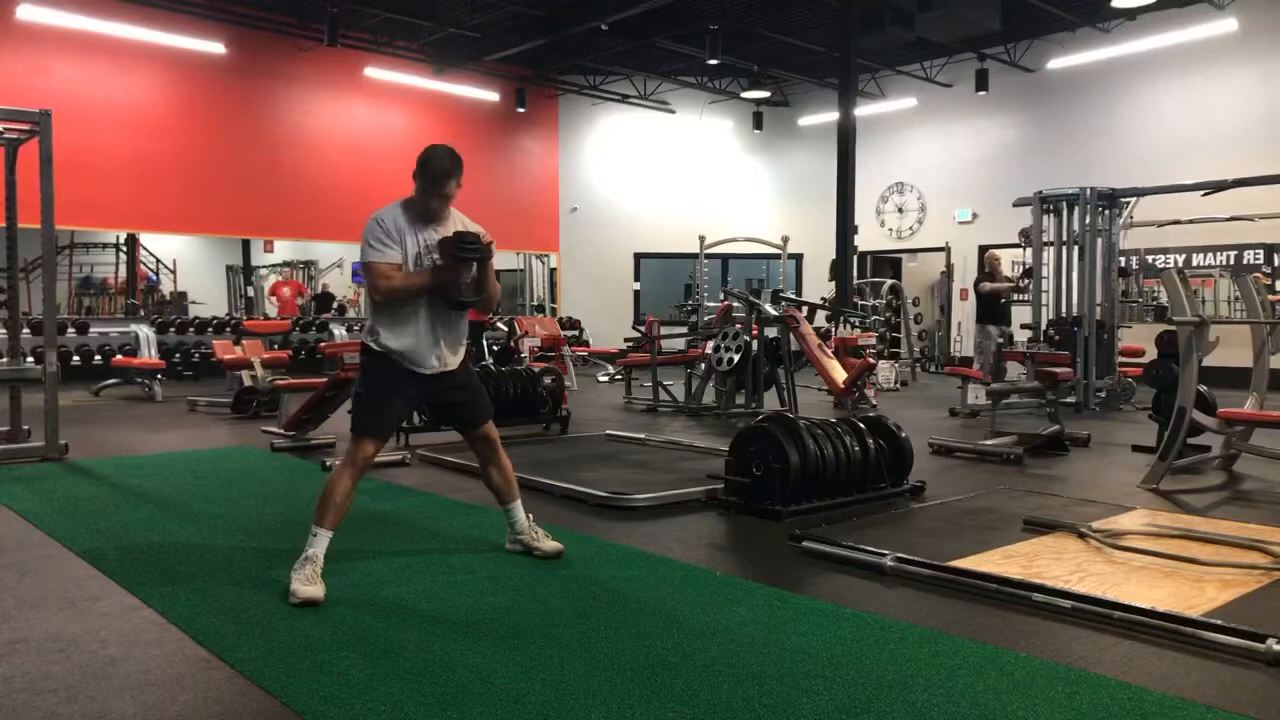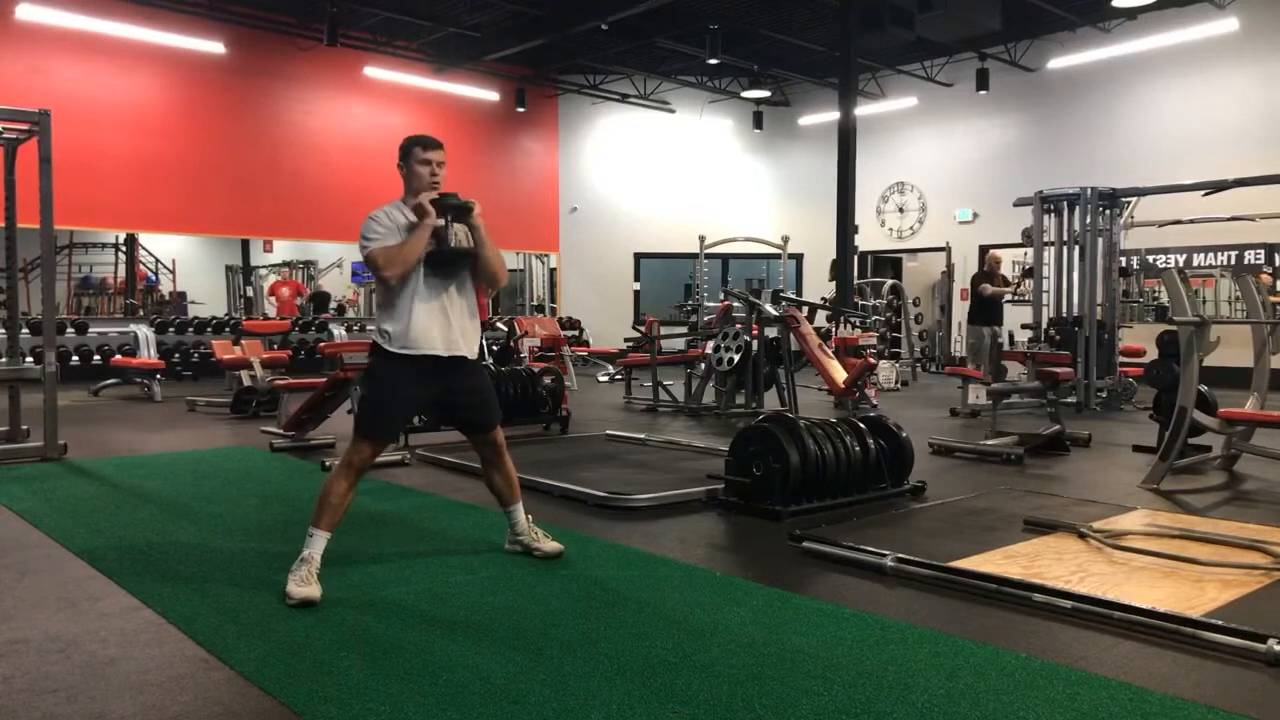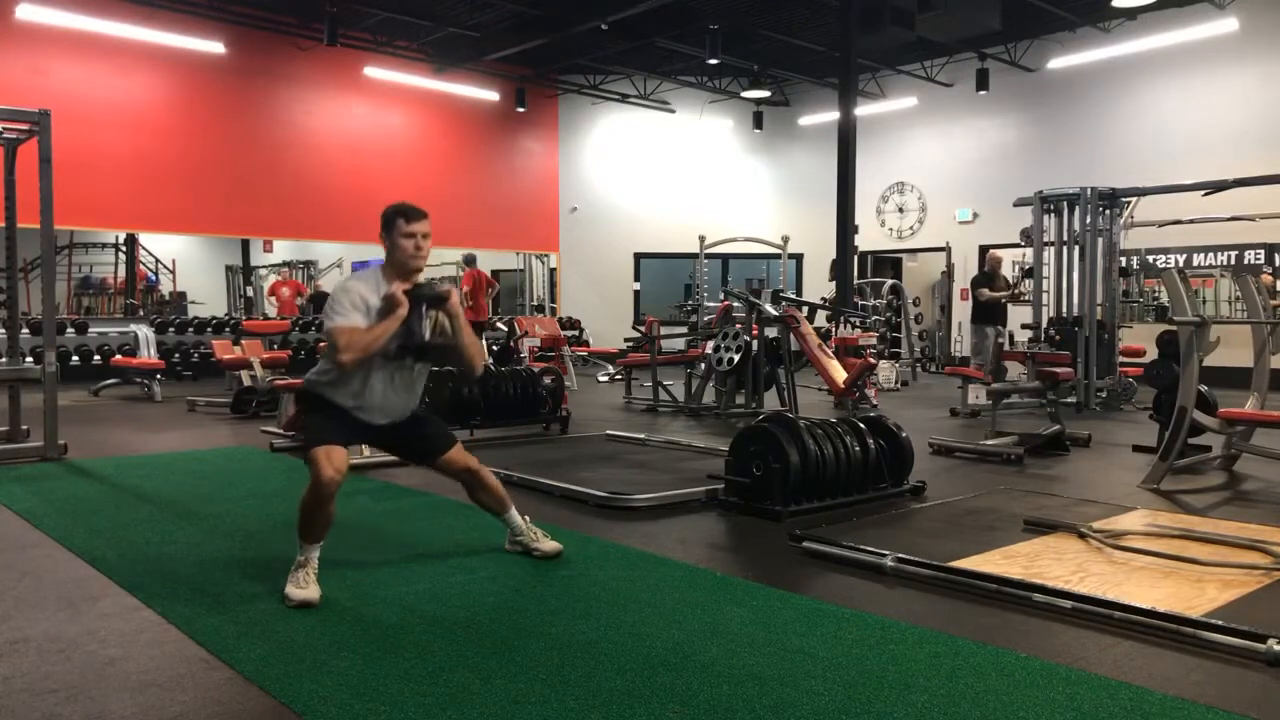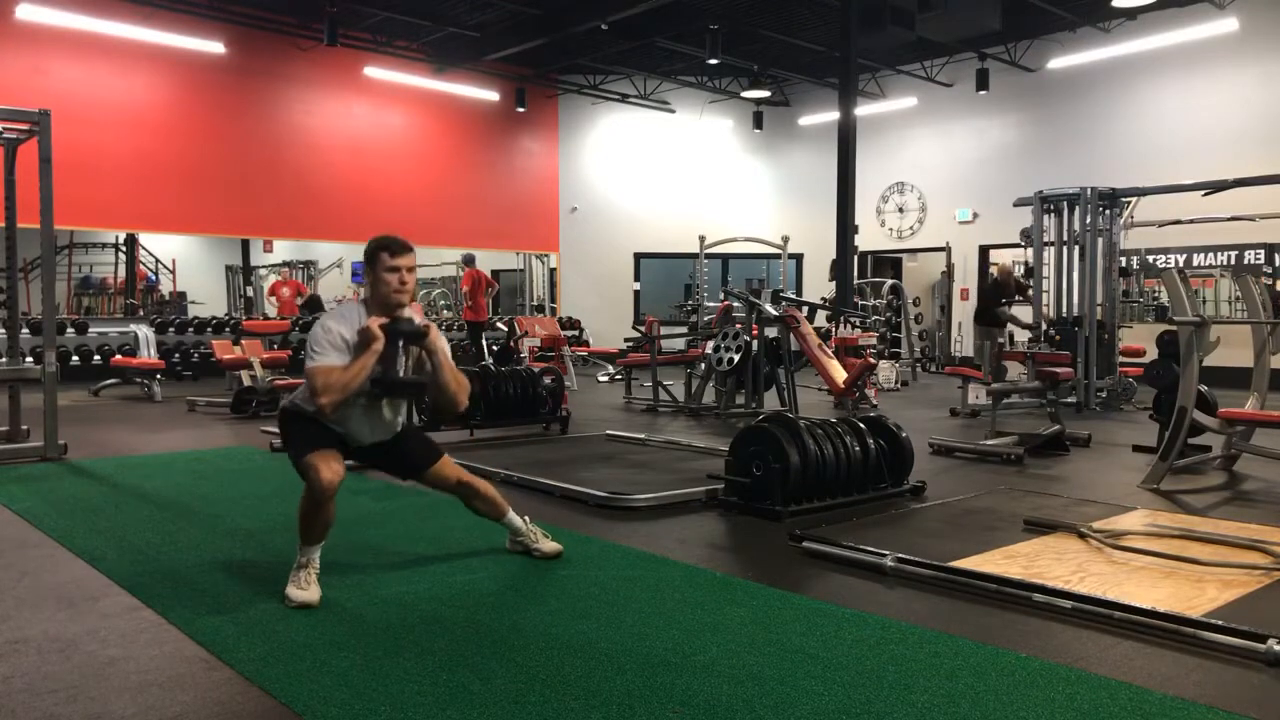
dt=1s
person 1, frame 1
left shoulder: (469, 230)
right shoulder: (386, 222)
left elbow: (488, 304)
right elbow: (381, 290)
left wrist: (485, 262)
right wrist: (440, 274)
left hip: (449, 359)
right hip: (391, 359)
left knee: (488, 440)
right knee: (359, 454)
left ankle: (521, 530)
right ankle: (312, 558)
person 1, frame 2
left shoulder: (460, 223)
right shoulder: (383, 220)
left elbow: (497, 280)
right elbow: (389, 271)
left wrist: (477, 227)
right wrist: (424, 225)
left hip: (460, 357)
right hip: (402, 358)
left knee: (493, 444)
right knee: (359, 456)
left ankle: (520, 530)
right ankle: (309, 558)
person 1, frame 3
right shoulder: (355, 290)
left elbow: (474, 366)
right elbow: (345, 355)
left wrist: (455, 313)
right wrist: (396, 314)
left hip: (398, 410)
right hip: (333, 404)
left knee: (468, 467)
right knee: (329, 474)
left ankle: (521, 531)
right ankle: (306, 563)
person 1, frame 4
left shoulder: (422, 329)
right shoulder: (335, 327)
left elbow: (457, 402)
right elbow: (325, 399)
left wrist: (434, 350)
right wrist: (373, 349)
left hip: (382, 427)
right hip: (315, 422)
left knee: (459, 479)
right knee: (326, 479)
left ankle: (521, 532)
right ankle: (306, 564)
